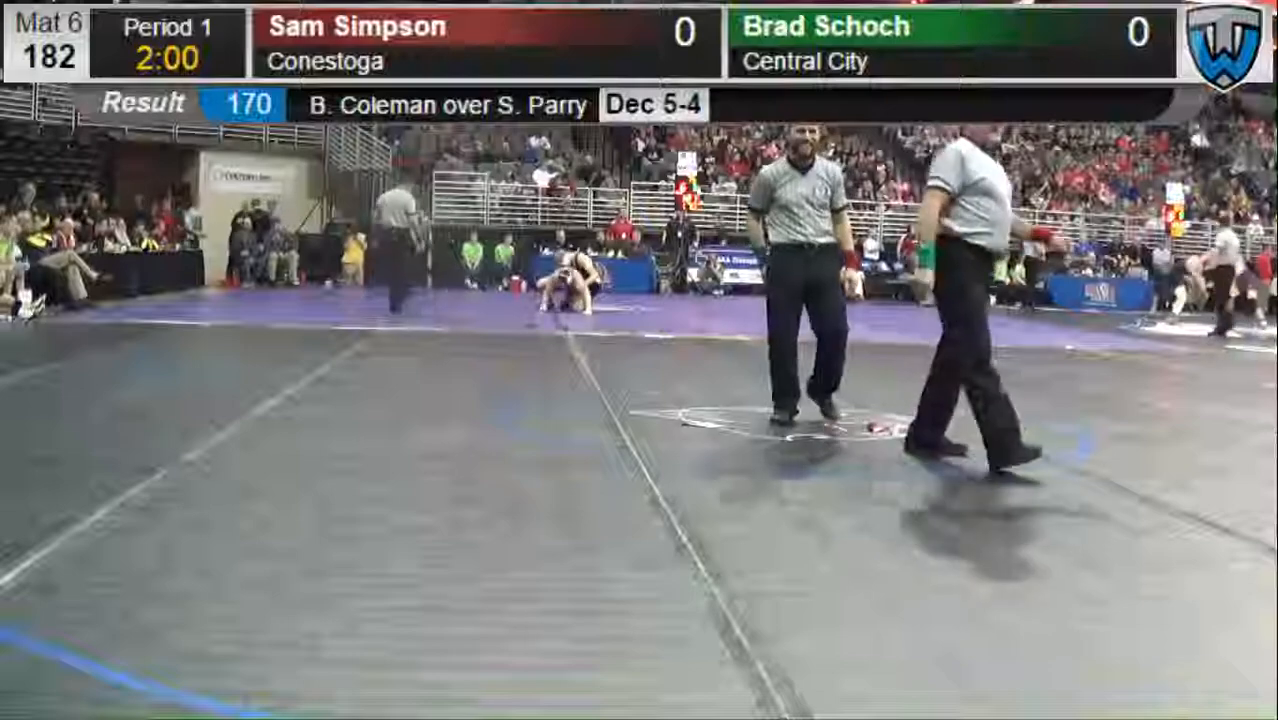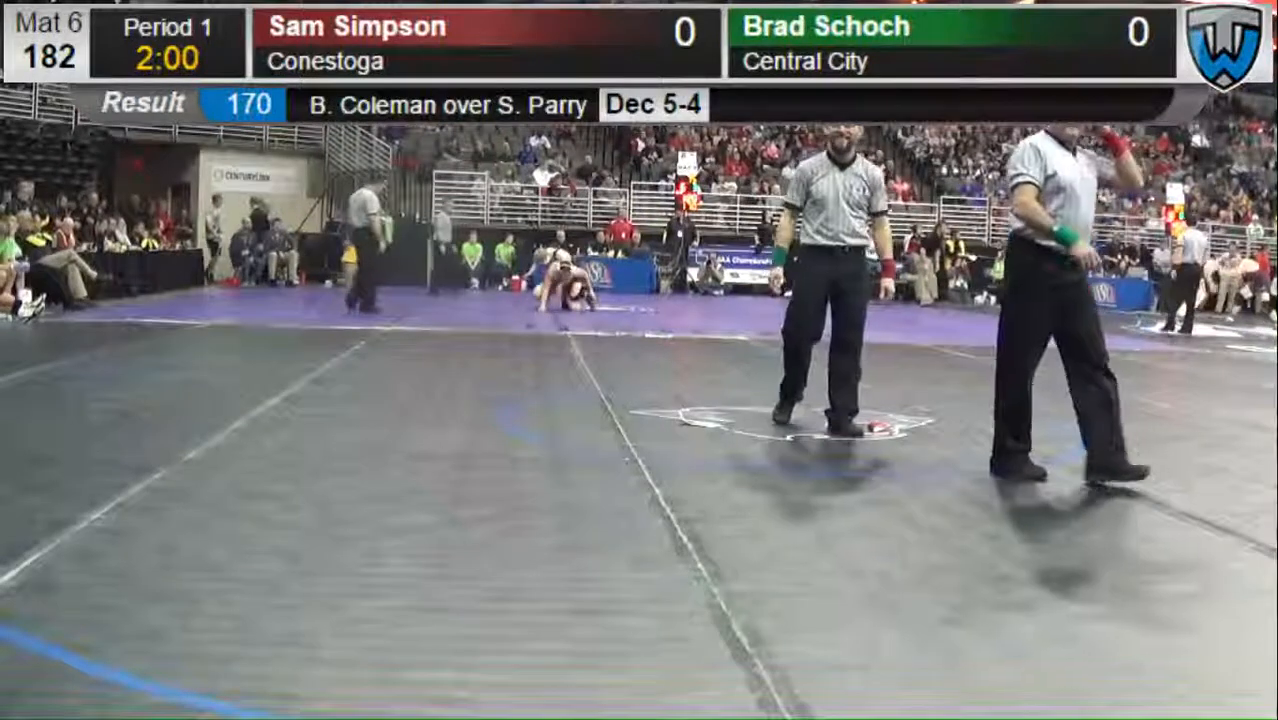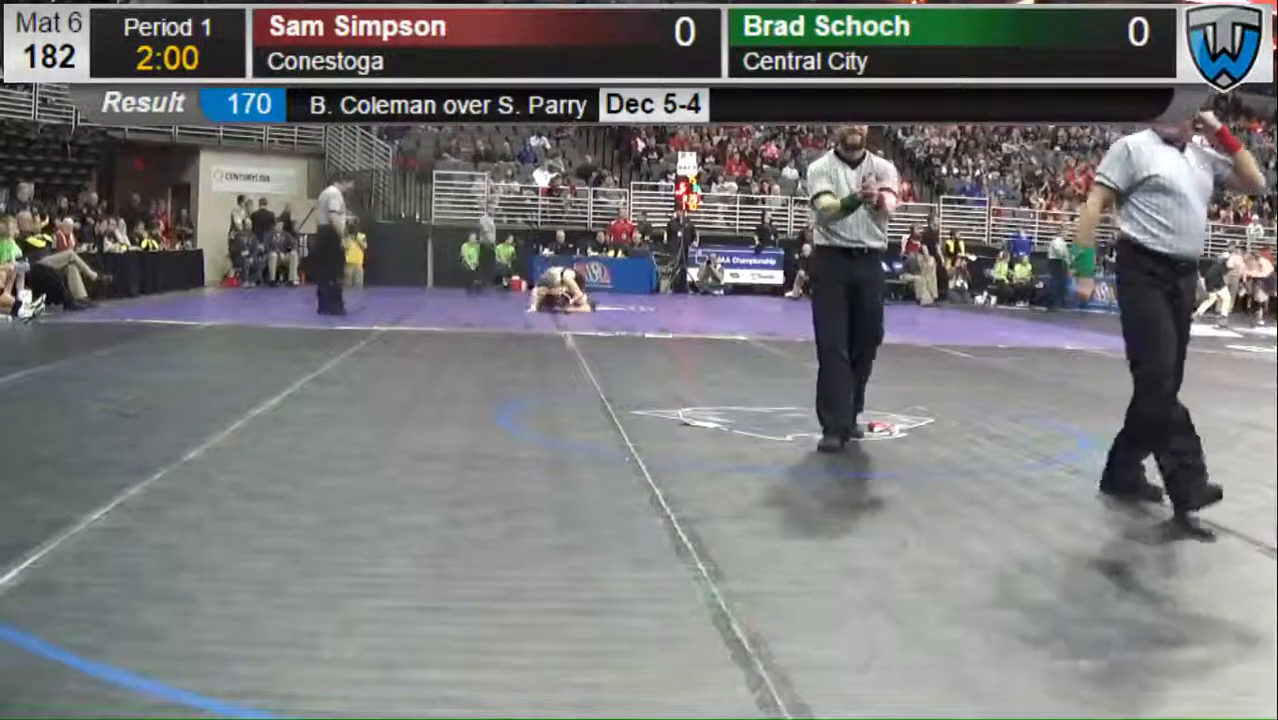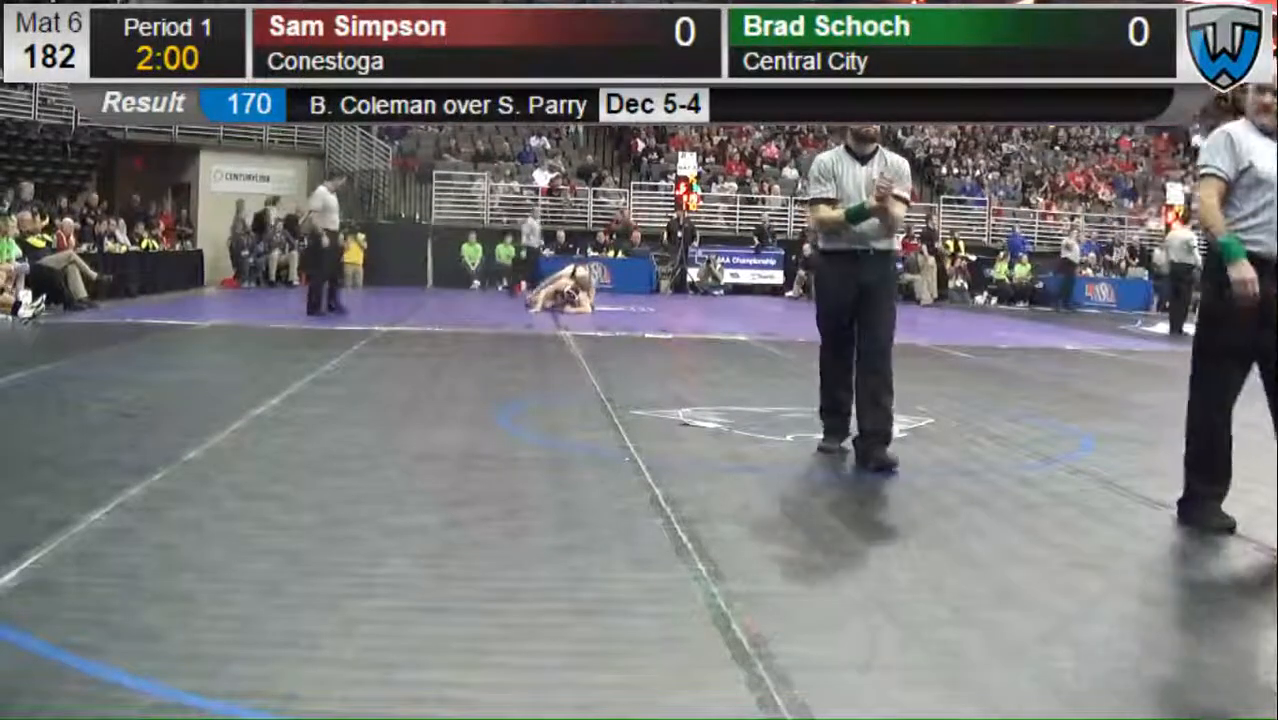
dt=0.7s
person 1, frame 1
left shoulder: (992, 165)
right shoulder: (957, 153)
left elbow: (1000, 220)
right elbow: (931, 208)
left wrist: (1040, 234)
left hip: (979, 264)
right hip: (959, 260)
left knee: (956, 352)
right knee: (975, 353)
left ankle: (926, 433)
right ankle: (1004, 446)
person 1, frame 2
left shoulder: (1086, 159)
right shoulder: (1034, 148)
left elbow: (1133, 183)
right elbow: (1023, 205)
left wrist: (1112, 138)
right wrist: (1071, 238)
left hip: (1073, 268)
right hip: (1035, 263)
left knee: (1092, 363)
right knee: (1019, 363)
left ankle: (1106, 458)
right ankle: (1009, 454)
person 1, frame 3
left shoulder: (1204, 156)
right shoulder: (1132, 148)
left elbow: (1254, 183)
right elbow: (1093, 207)
left wrist: (1222, 134)
right wrist: (1086, 268)
left hip: (1184, 275)
right hip: (1143, 271)
left knee: (1160, 382)
right knee: (1158, 377)
left ankle: (1123, 471)
right ankle: (1187, 487)
person 1, frame 4
right shoulder: (1232, 138)
right elbow: (1206, 200)
right wrist: (1233, 256)
right hip: (1239, 275)
right knee: (1215, 390)
right ankle: (1201, 499)
person 2, frame 1
left shoulder: (831, 172)
right shoulder: (770, 175)
left elbow: (840, 218)
right elbow: (754, 218)
left wrist: (849, 261)
right wrist: (763, 257)
left hip: (824, 258)
right hip: (786, 258)
left knee: (835, 331)
right knee: (782, 335)
left ankle: (822, 390)
right ankle: (784, 403)
person 2, frame 2
left shoulder: (871, 174)
right shoulder: (808, 170)
left elbow: (879, 224)
right elbow: (789, 216)
left wrist: (888, 271)
right wrist: (778, 260)
left hip: (853, 262)
right hip: (814, 259)
left knee: (848, 342)
right knee: (799, 333)
left ankle: (842, 415)
right ankle: (788, 396)
person 2, frame 3
left shoulder: (883, 168)
right shoulder: (820, 168)
left elbow: (888, 211)
right elbow: (824, 209)
left wrist: (878, 202)
right wrist: (856, 199)
left hip: (869, 264)
right hip: (830, 262)
left knee: (866, 344)
right knee: (833, 348)
left ankle: (848, 413)
right ankle: (835, 426)
person 2, frame 4
left shoulder: (897, 165)
right shoulder: (826, 162)
left elbow: (895, 223)
right elbow: (821, 218)
left wrist: (886, 205)
right wrist: (865, 209)
left hip: (880, 266)
right hip: (836, 265)
left knee: (877, 354)
right knee: (835, 352)
left ankle: (872, 444)
right ankle: (835, 427)
